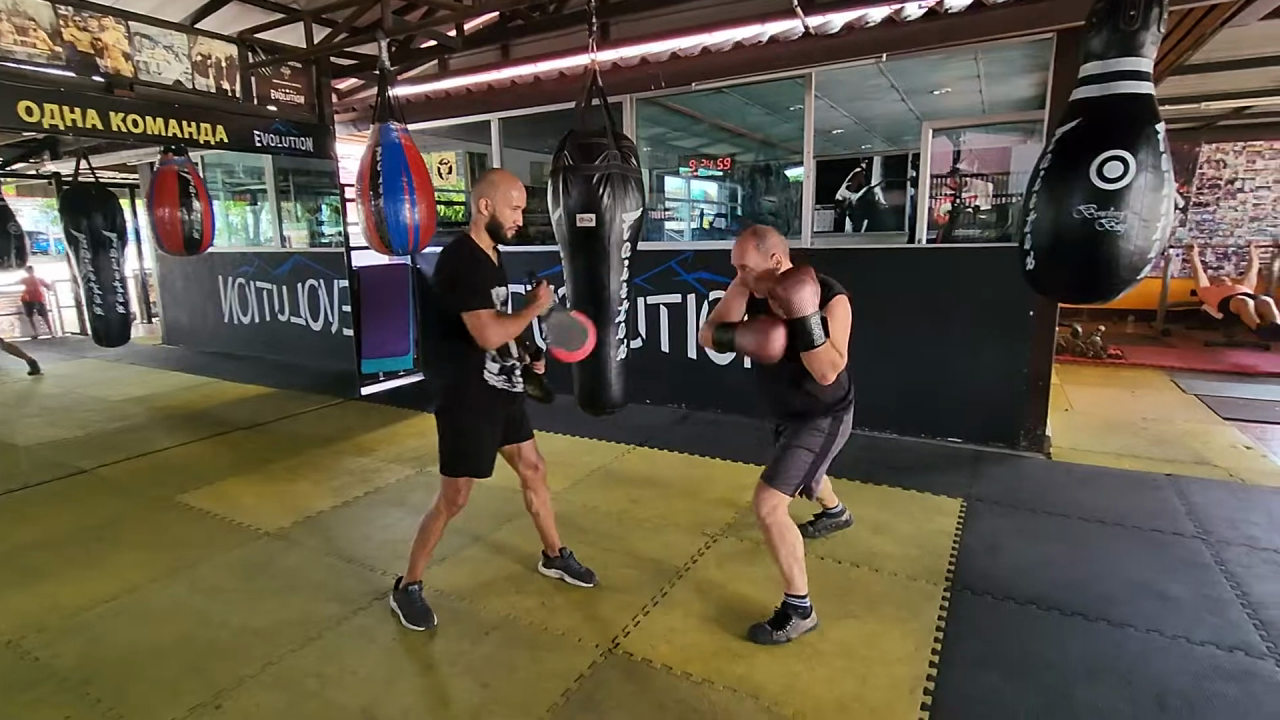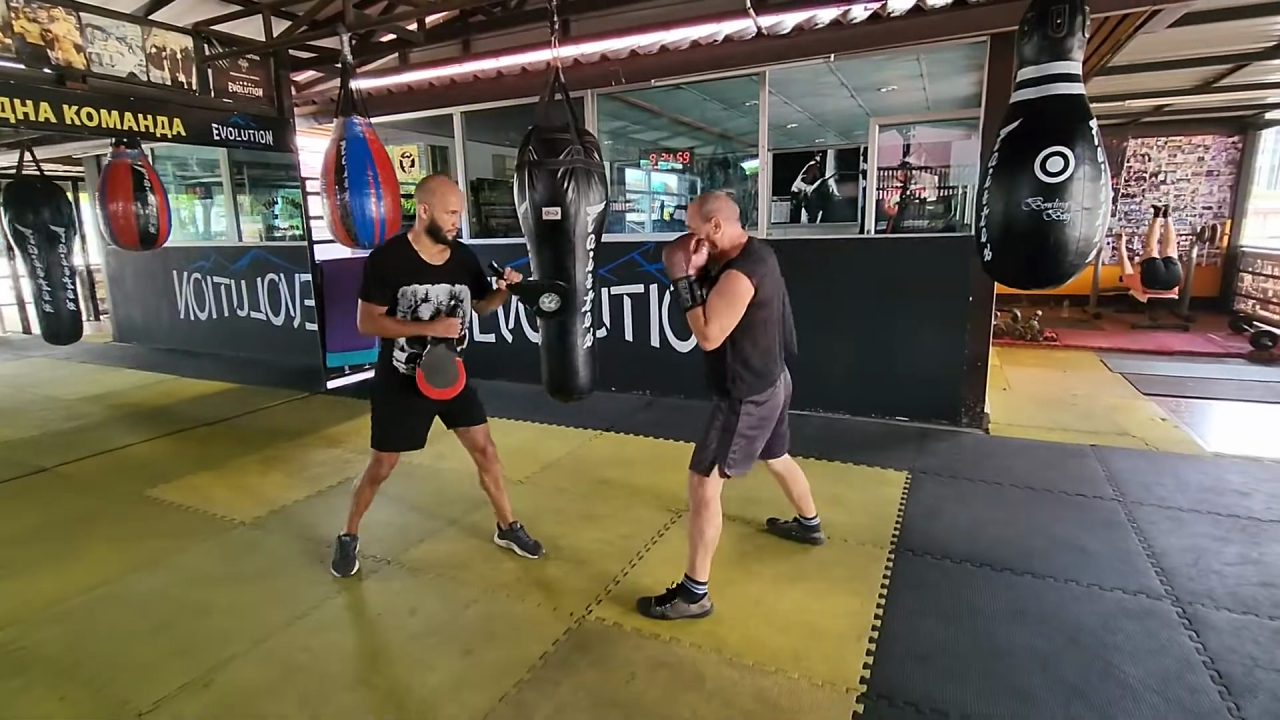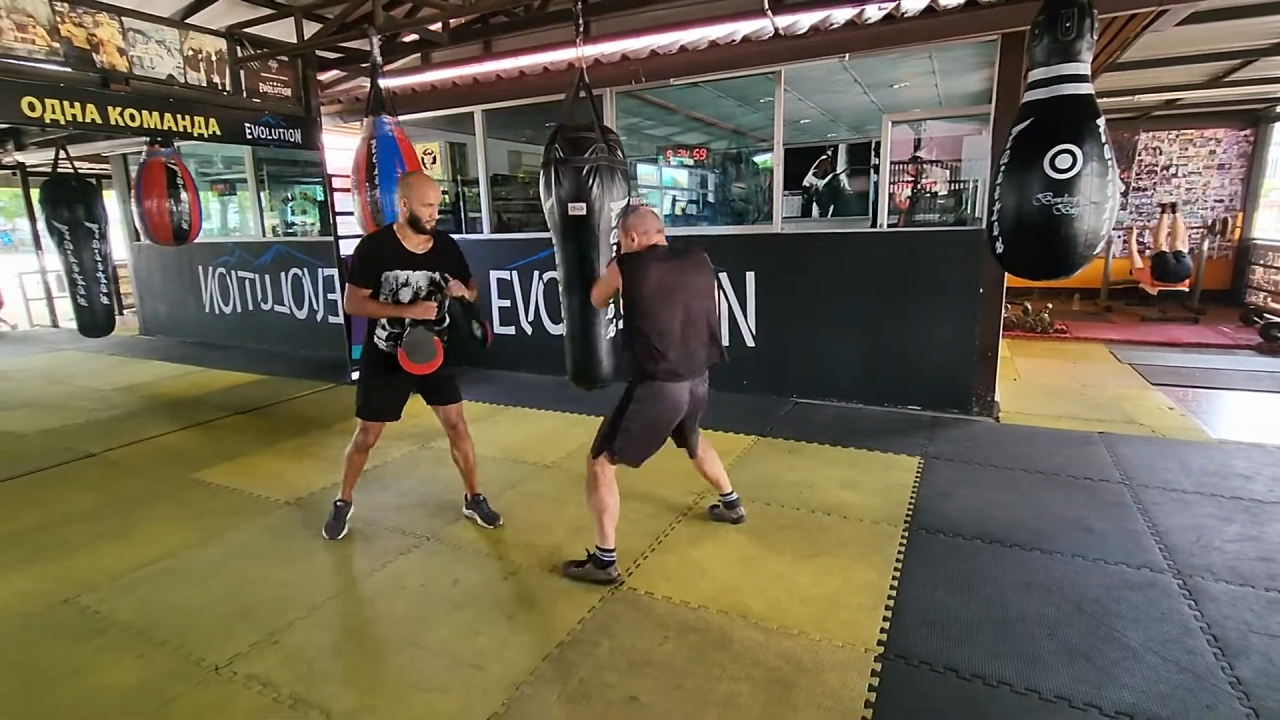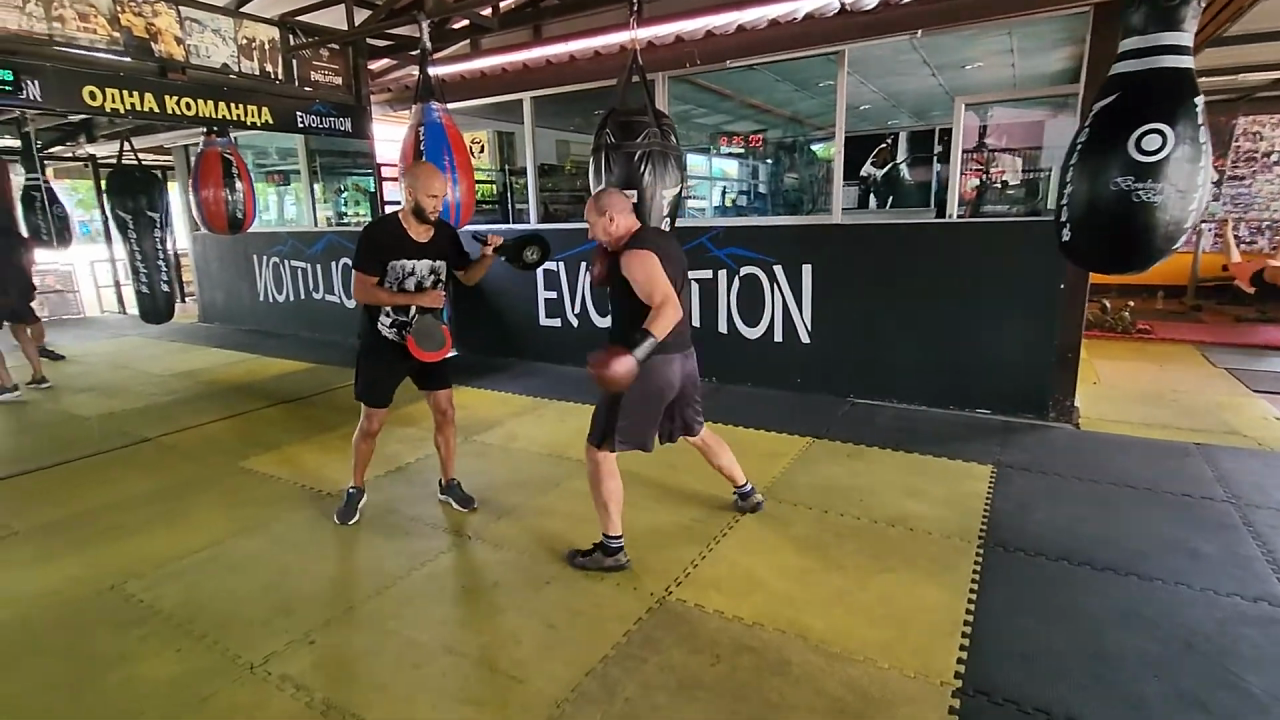
dt=0.7s
person 1, frame 1
left shoulder: (831, 299)
right shoulder: (745, 289)
left elbow: (829, 371)
right elbow: (711, 334)
left wrist: (804, 319)
right wrist: (738, 336)
left hip: (823, 417)
right hip: (786, 411)
left knee: (767, 503)
right knee: (797, 471)
left ankle: (798, 610)
right ankle: (834, 512)
person 1, frame 2
left shoulder: (740, 273)
right shoulder: (754, 251)
left elbow: (708, 337)
right elbow: (719, 305)
left wrist: (686, 282)
right wrist: (698, 276)
left hip: (746, 395)
right hip: (770, 380)
left knee: (704, 485)
right knee: (776, 457)
left ankle: (694, 594)
right ankle: (810, 524)
person 1, frame 3
left shoulder: (625, 266)
right shoulder: (698, 260)
left elbow: (596, 301)
left hip: (654, 388)
right hip: (697, 382)
left knee: (601, 465)
right knee: (693, 442)
left ankle: (604, 560)
right ankle: (731, 503)
person 1, frame 4
left shoulder: (633, 254)
right shoulder: (662, 240)
left elbow: (669, 307)
left wrist: (632, 355)
right wrist: (612, 269)
left hip: (649, 369)
right hip: (682, 358)
left knee: (599, 451)
right knee: (697, 434)
left ankle: (612, 548)
right ankle: (747, 492)
person 2, frame 1
left shoulder: (490, 254)
right shoulder: (460, 260)
right elbow: (490, 333)
left wrist: (527, 351)
right wrist: (535, 306)
left hip: (503, 390)
right hip: (468, 396)
left knee: (534, 470)
right knee: (454, 498)
left ankle: (554, 556)
right ankle: (408, 587)
person 2, frame 2
left shoulder: (463, 256)
right shoulder: (387, 258)
left elbow: (481, 303)
right elbow: (367, 322)
left wrist: (504, 289)
right wrist: (428, 328)
right hip: (401, 380)
left knee: (486, 451)
right knee: (382, 467)
left ankle: (507, 527)
right ankle: (349, 536)
person 2, frame 3
left shoulder: (446, 247)
right shoulder: (373, 248)
left elbow: (471, 294)
right elbow: (354, 302)
left wrist: (462, 292)
right wrist: (405, 309)
right hip: (384, 356)
left knee: (457, 426)
right knee: (366, 436)
left ankle: (474, 499)
right ankle: (342, 502)
person 2, frame 4
left shoulder: (445, 233)
right shoulder: (378, 234)
left elbow: (467, 277)
right elbow: (361, 291)
left wrist: (488, 256)
right wrist: (416, 298)
right hip: (384, 344)
left knee: (445, 412)
right knee: (372, 423)
left ankle: (448, 483)
right ankle: (356, 491)
